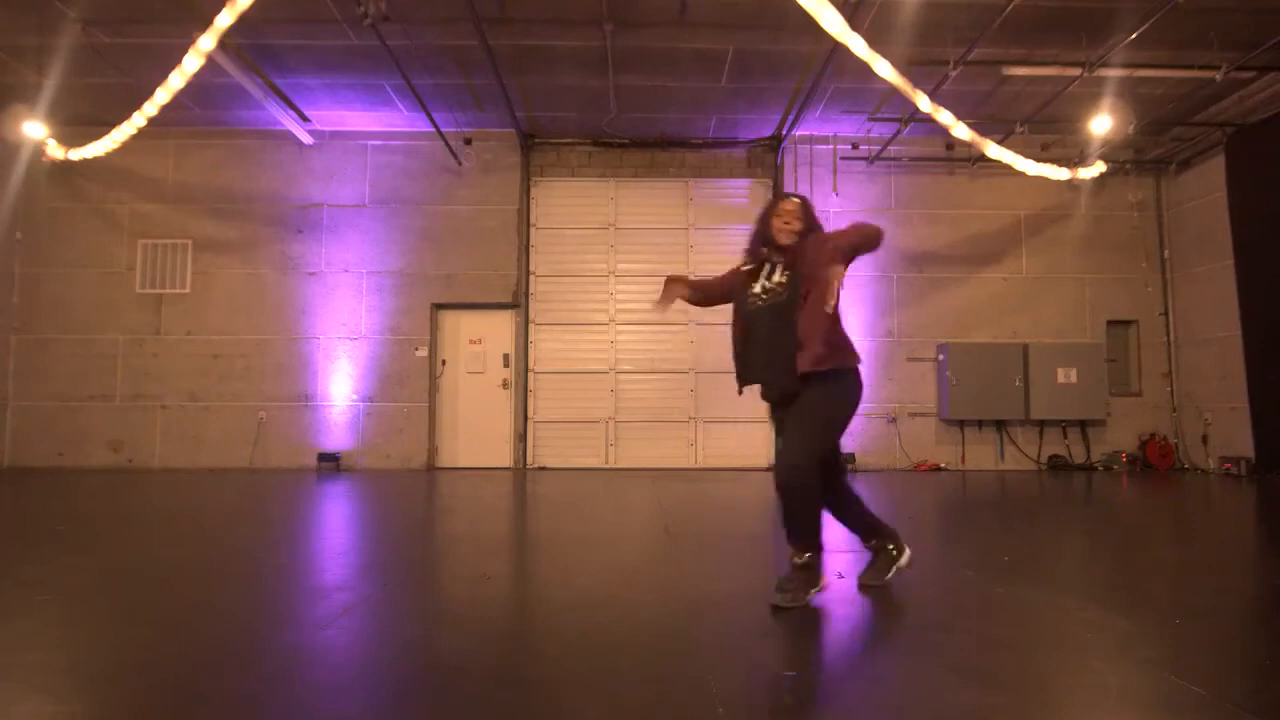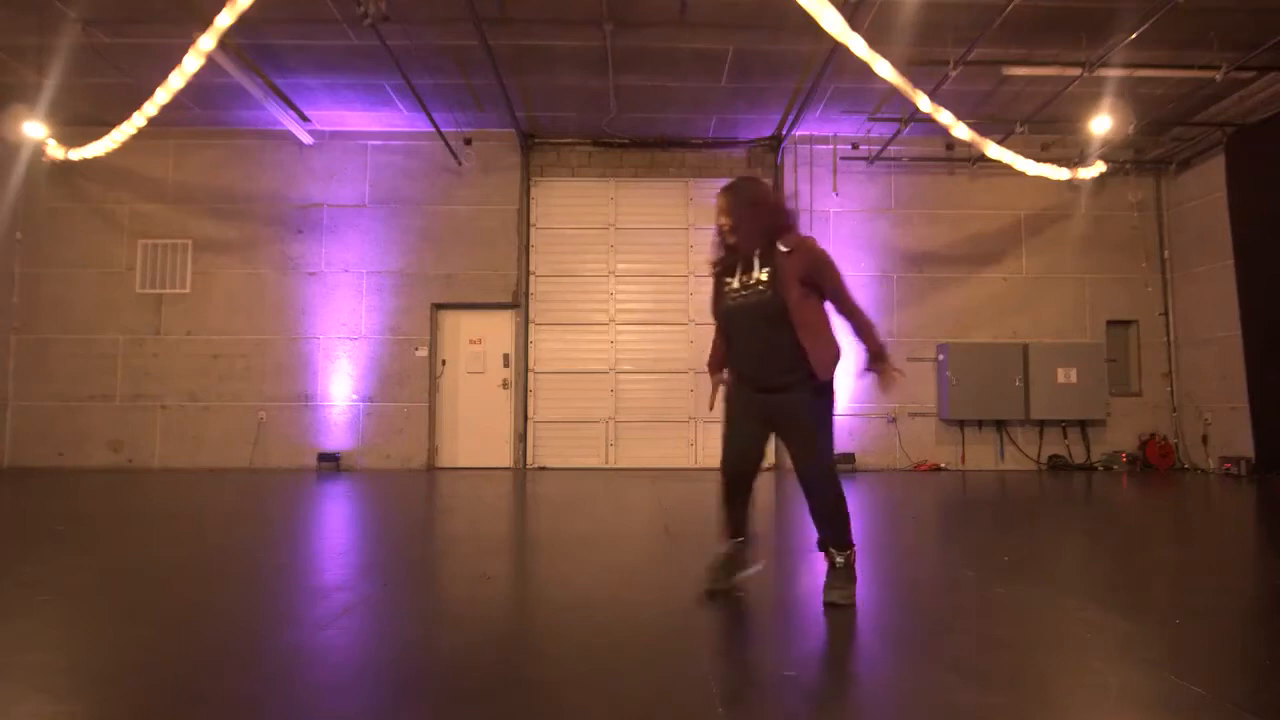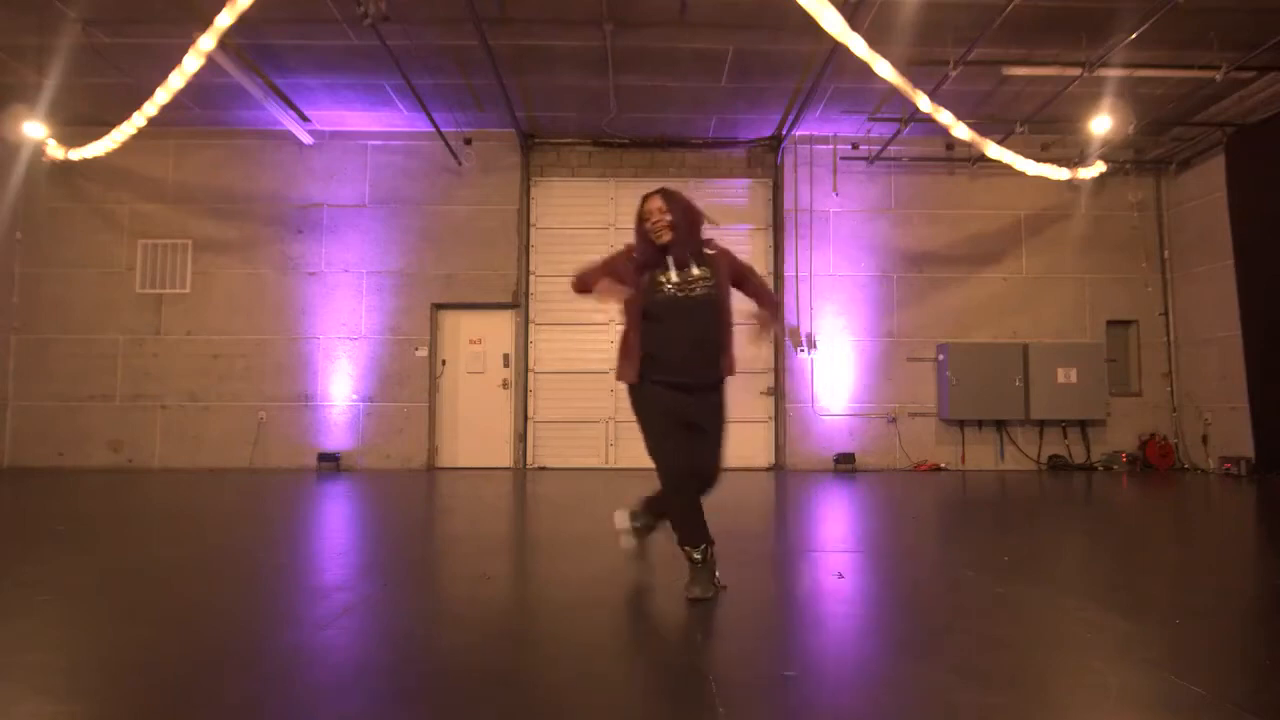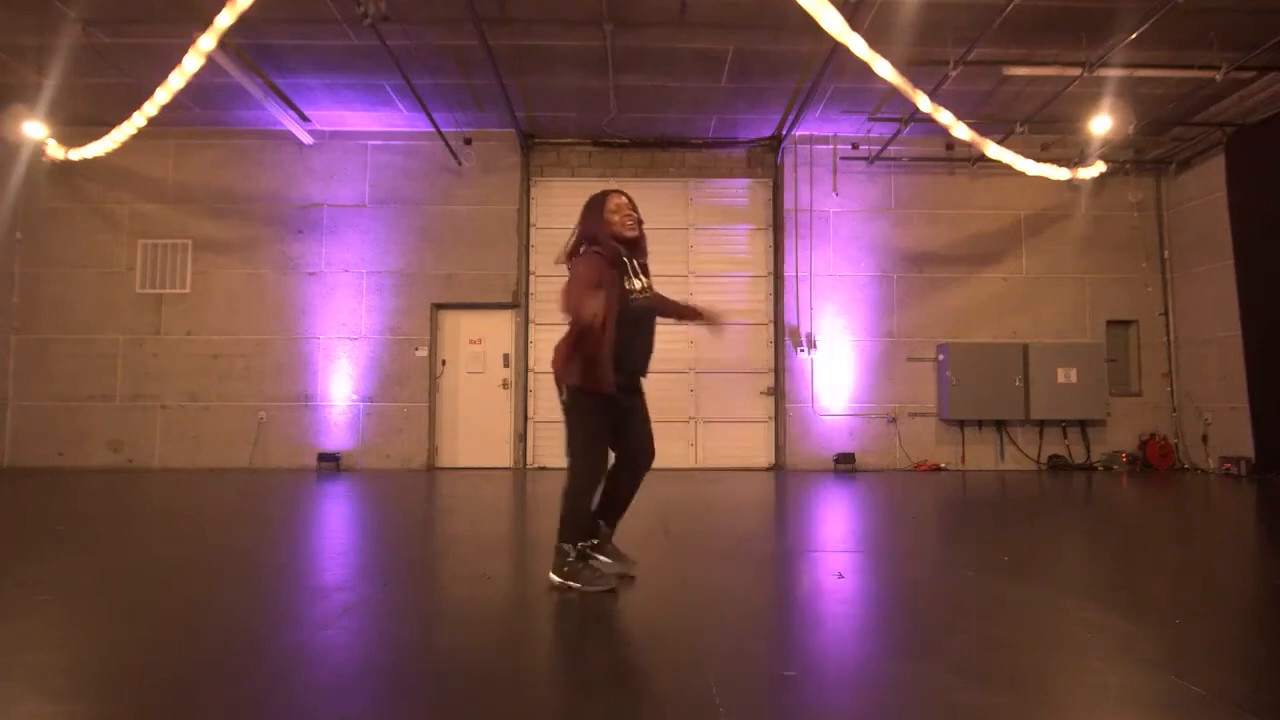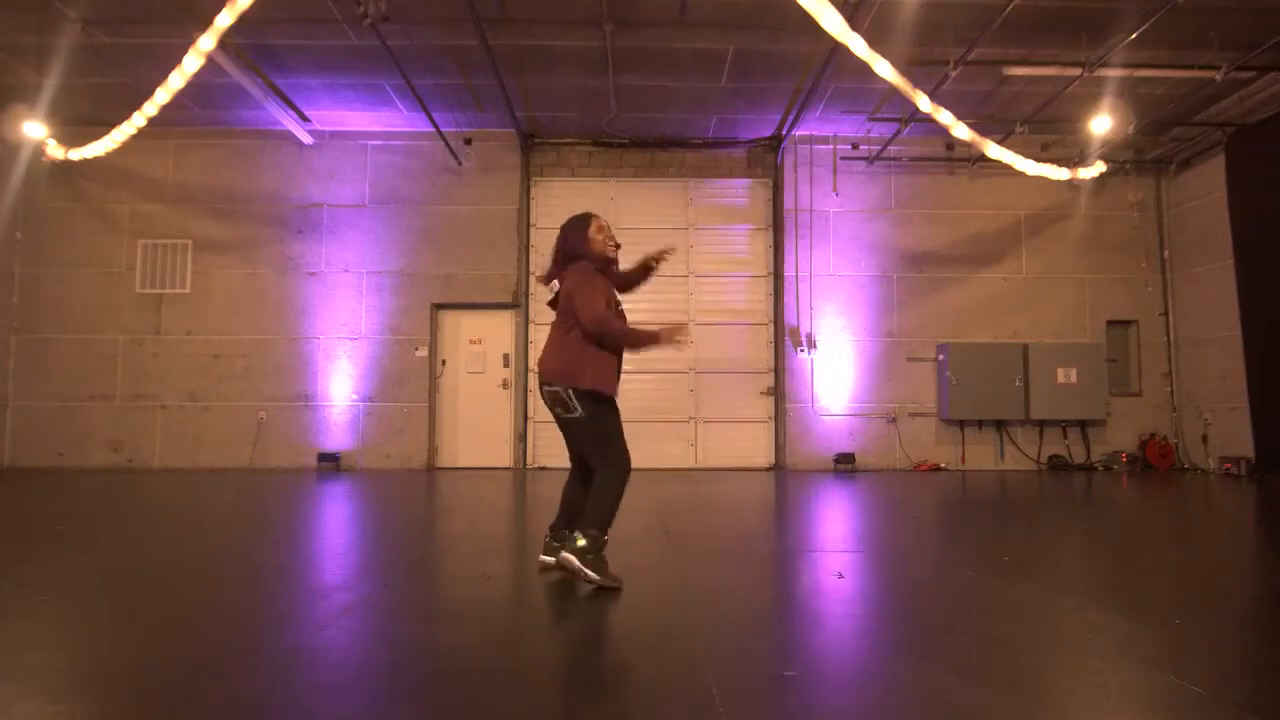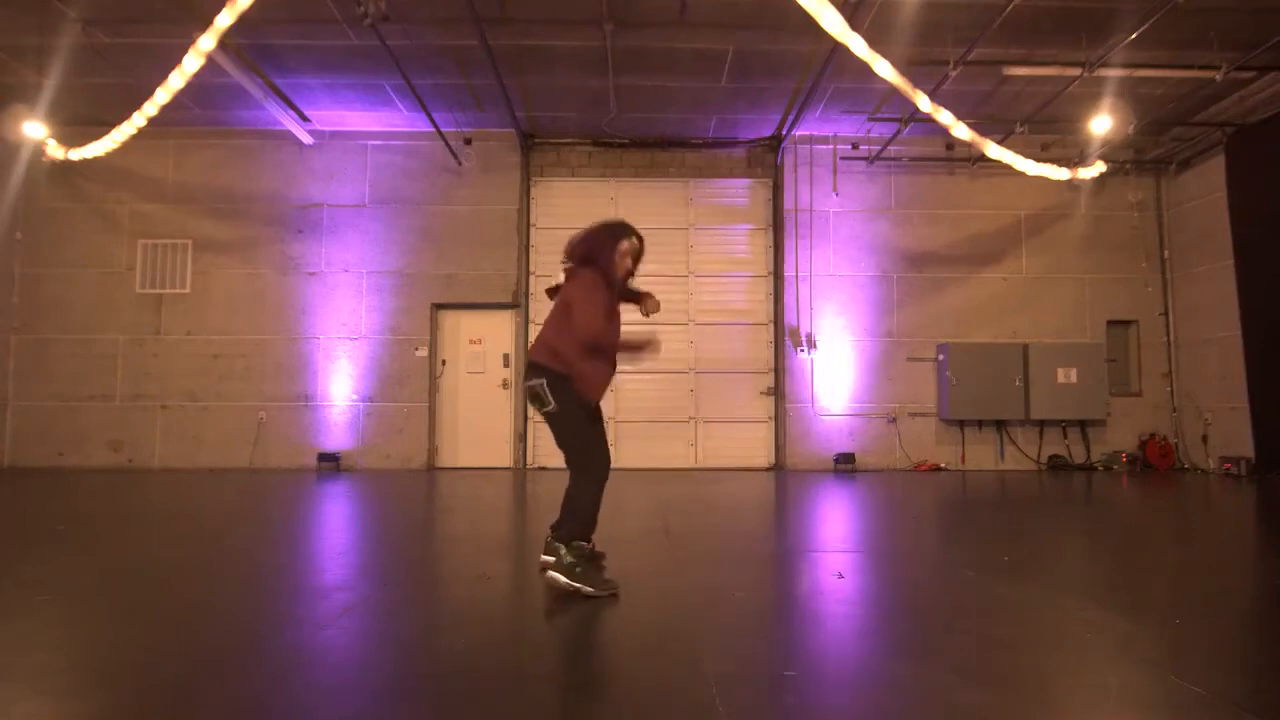
dt=0.5s
person 1, frame 1
left shoulder: (814, 252)
right shoulder: (749, 271)
left elbow: (868, 233)
right elbow: (711, 292)
left wrist: (838, 258)
right wrist: (682, 286)
left hip: (826, 385)
right hip: (784, 397)
left knee: (794, 471)
right knee: (826, 480)
left ankle: (804, 566)
right ankle: (888, 546)
person 1, frame 2
left shoulder: (799, 252)
right shoulder: (726, 265)
left elbow: (845, 302)
left wrist: (876, 354)
right wrist: (717, 367)
left hip: (801, 385)
right hip: (747, 390)
left knee: (816, 474)
right knee: (735, 469)
left ankle: (840, 563)
right ankle: (736, 551)
person 1, frame 3
left shoulder: (712, 256)
right shoulder: (636, 261)
left elbow: (750, 279)
right elbow: (583, 279)
left wrist: (768, 306)
right wrist: (602, 284)
left hip: (705, 387)
right hip: (656, 386)
left knee: (703, 471)
right knee: (678, 472)
left ankle: (641, 518)
right ankle: (700, 563)
person 1, frame 4
left shoulder: (635, 264)
right shoulder: (594, 261)
left elbow: (653, 303)
right elbow: (575, 297)
left wrist: (695, 313)
right wrist: (588, 306)
left hip: (624, 379)
right hip: (587, 378)
left knee: (639, 457)
right knee: (587, 466)
left ankle: (597, 537)
right ankle: (569, 560)
person 1, frame 5
left shoulder: (595, 278)
right shoulder: (583, 276)
left elbow: (623, 282)
right elbow: (599, 324)
left wrist: (649, 263)
right wrist: (655, 336)
left hip: (574, 385)
right hip: (576, 385)
left knee: (589, 466)
right knee: (615, 464)
left ankle: (558, 542)
right ankle: (587, 544)
person 1, frame 6
left shoulder: (599, 287)
right shoulder: (588, 282)
left elbow: (611, 313)
right elbow: (592, 335)
left wrist: (643, 297)
right wrist: (636, 345)
left hip: (573, 383)
right hip: (555, 381)
left knee: (593, 465)
right knee: (592, 465)
left ankle: (559, 543)
right ankle: (571, 558)
